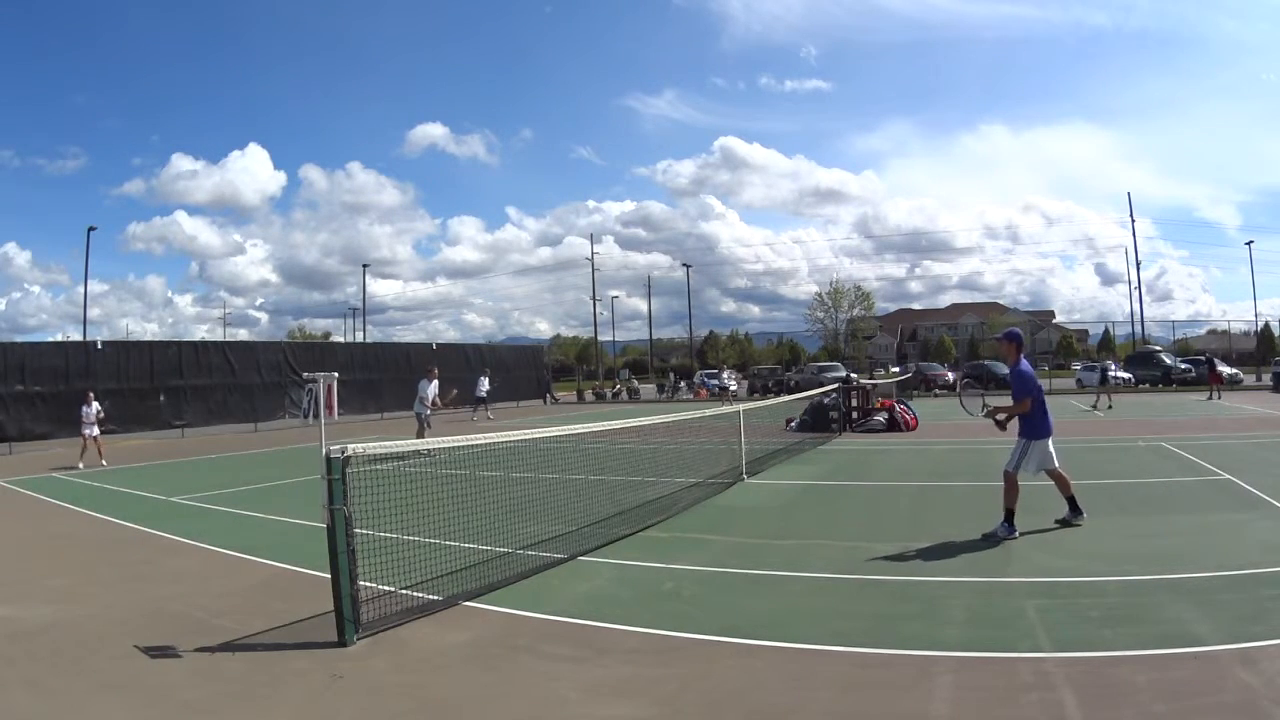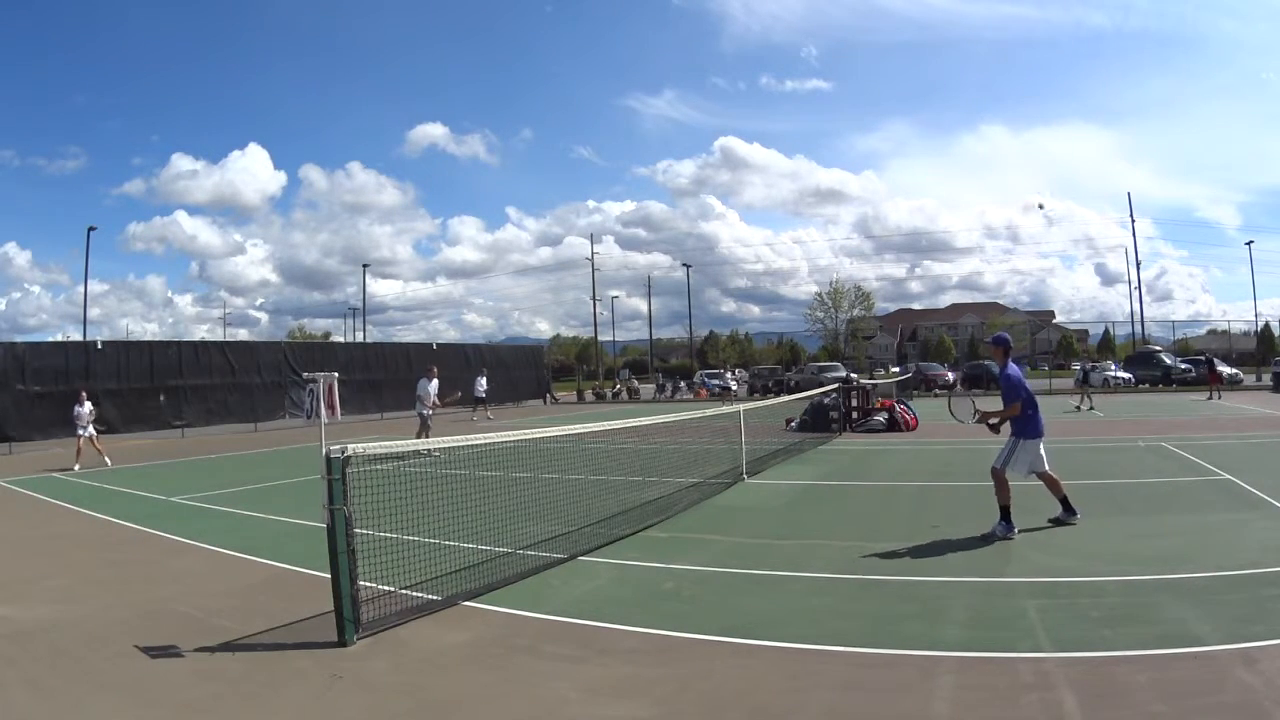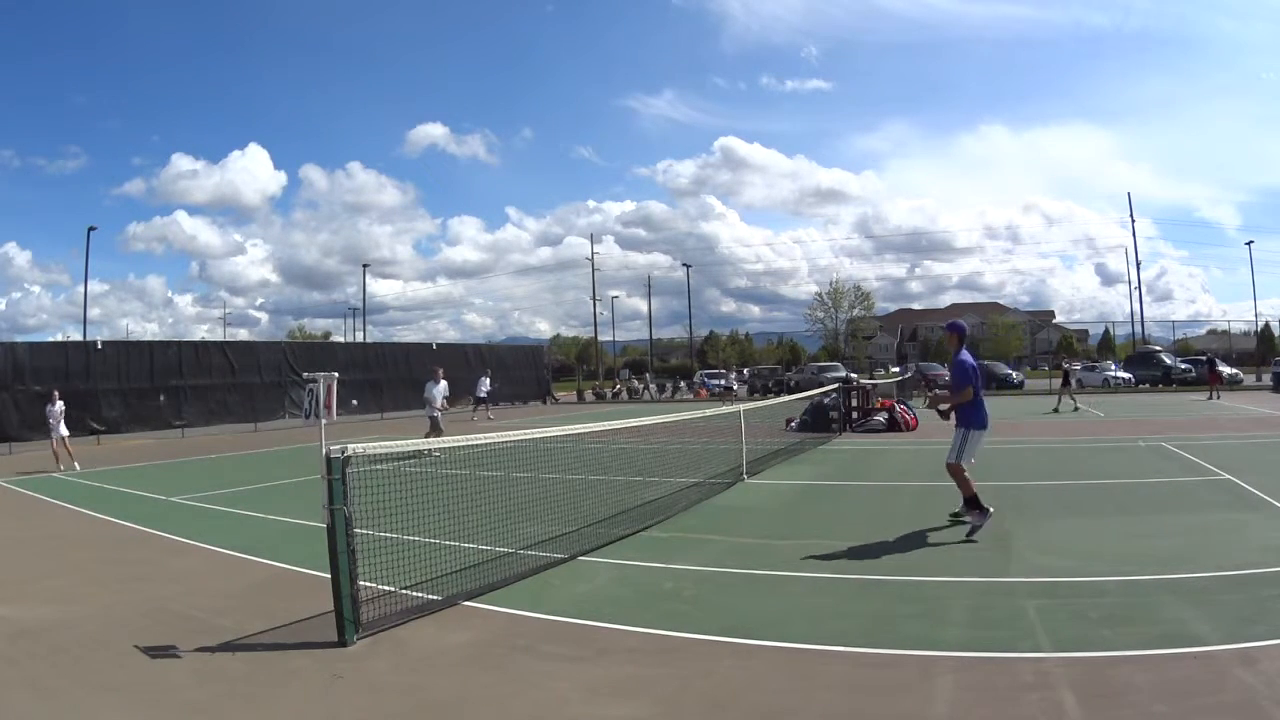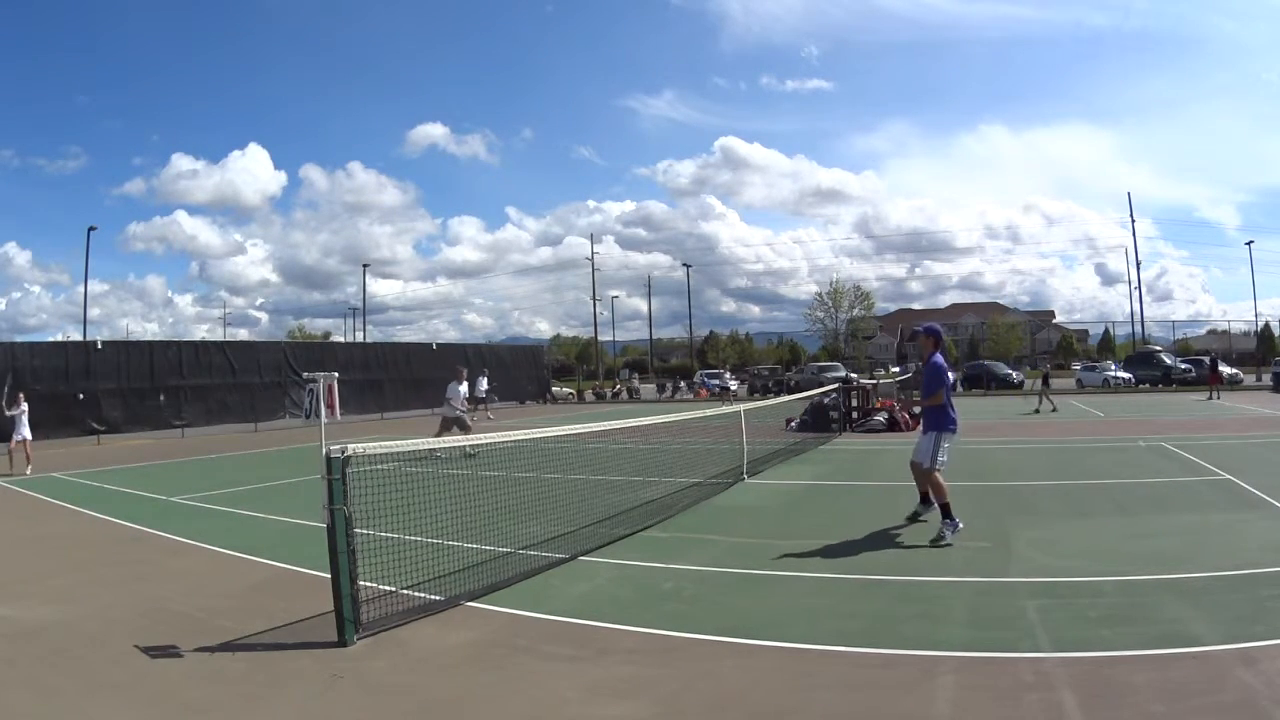
dt=0.5s
person 1, frame 1
left shoulder: (1020, 371)
right shoulder: (1019, 368)
left elbow: (1025, 406)
left wrist: (998, 410)
right wrist: (1005, 418)
left hip: (1032, 432)
right hip: (1040, 429)
left knee: (1010, 474)
right knee: (1053, 470)
left ankle: (1008, 526)
right ankle: (1075, 511)
person 1, frame 2
left shoulder: (1008, 376)
right shoulder: (1010, 371)
left elbow: (1015, 409)
left wrist: (990, 415)
right wrist: (998, 423)
left hip: (1025, 433)
right hip: (1032, 430)
left knee: (997, 471)
right knee: (1042, 472)
left ankle: (1006, 524)
right ankle: (1068, 511)
person 1, frame 3
left shoulder: (962, 361)
right shoulder: (961, 359)
left elbow: (968, 394)
left wrist: (939, 400)
right wrist: (948, 409)
left hip: (971, 422)
right hip: (970, 420)
left knee: (953, 466)
right knee: (956, 464)
left ankle: (979, 510)
right ankle: (969, 505)
person 1, frame 4
left shoulder: (936, 364)
right shoulder: (930, 363)
left elbow: (940, 398)
left wrist: (913, 403)
right wrist: (918, 413)
left hip: (941, 427)
right hip: (931, 425)
left knee: (931, 471)
right knee: (916, 464)
left ankle: (950, 521)
right ankle: (926, 503)
